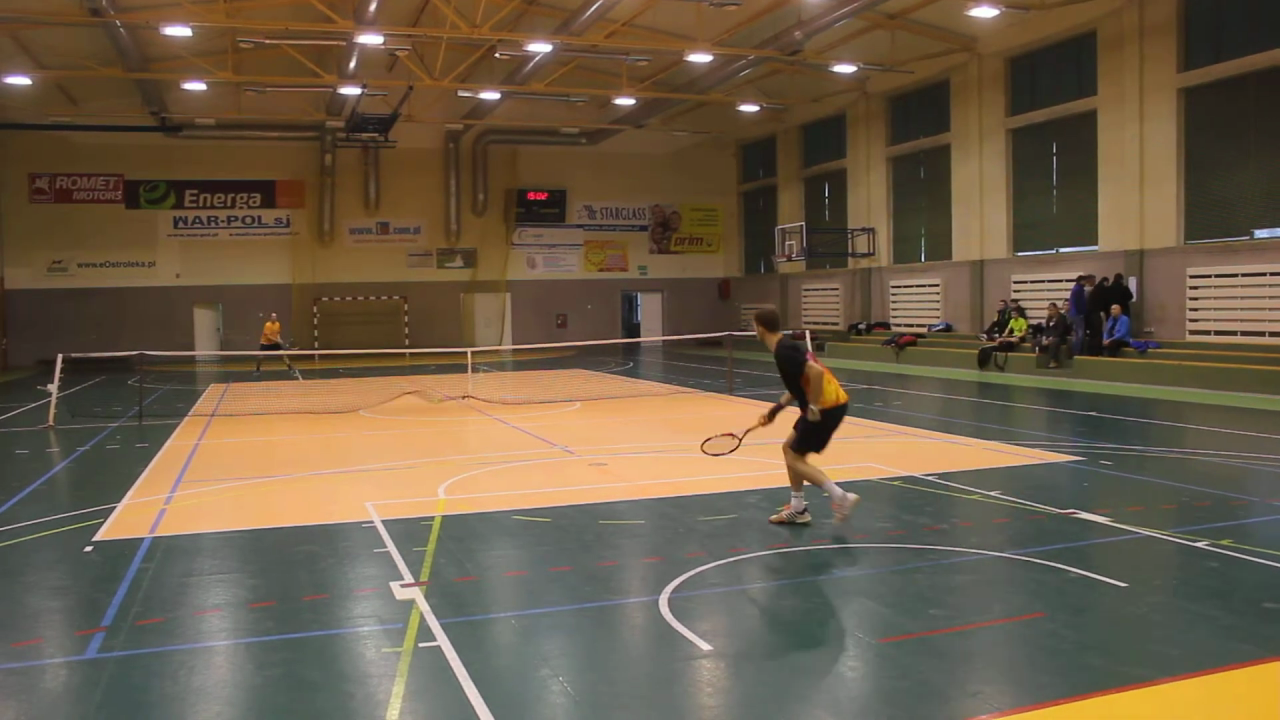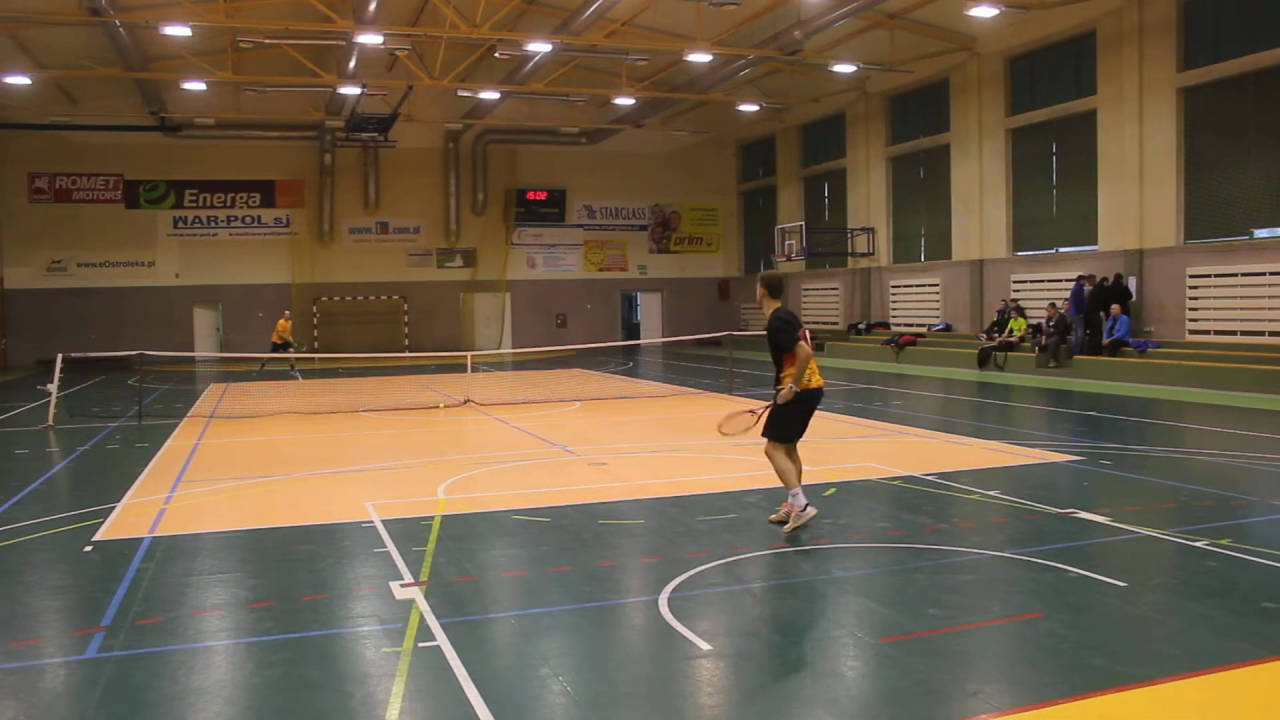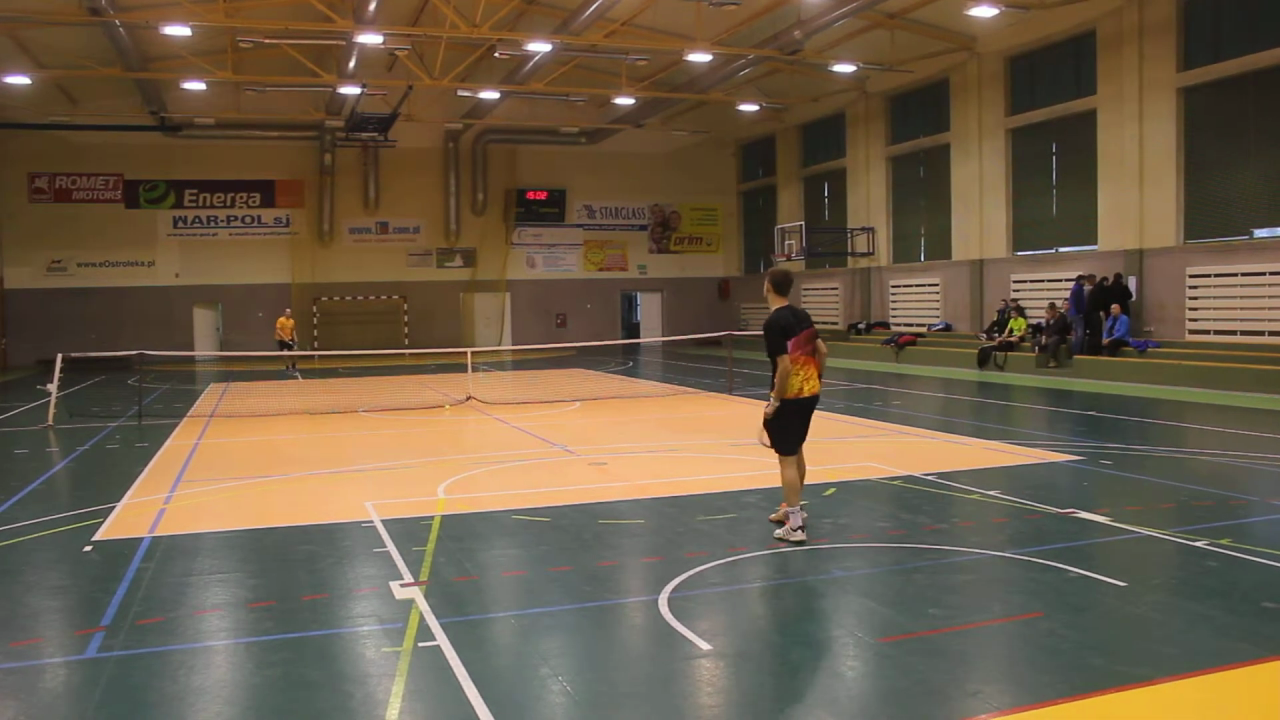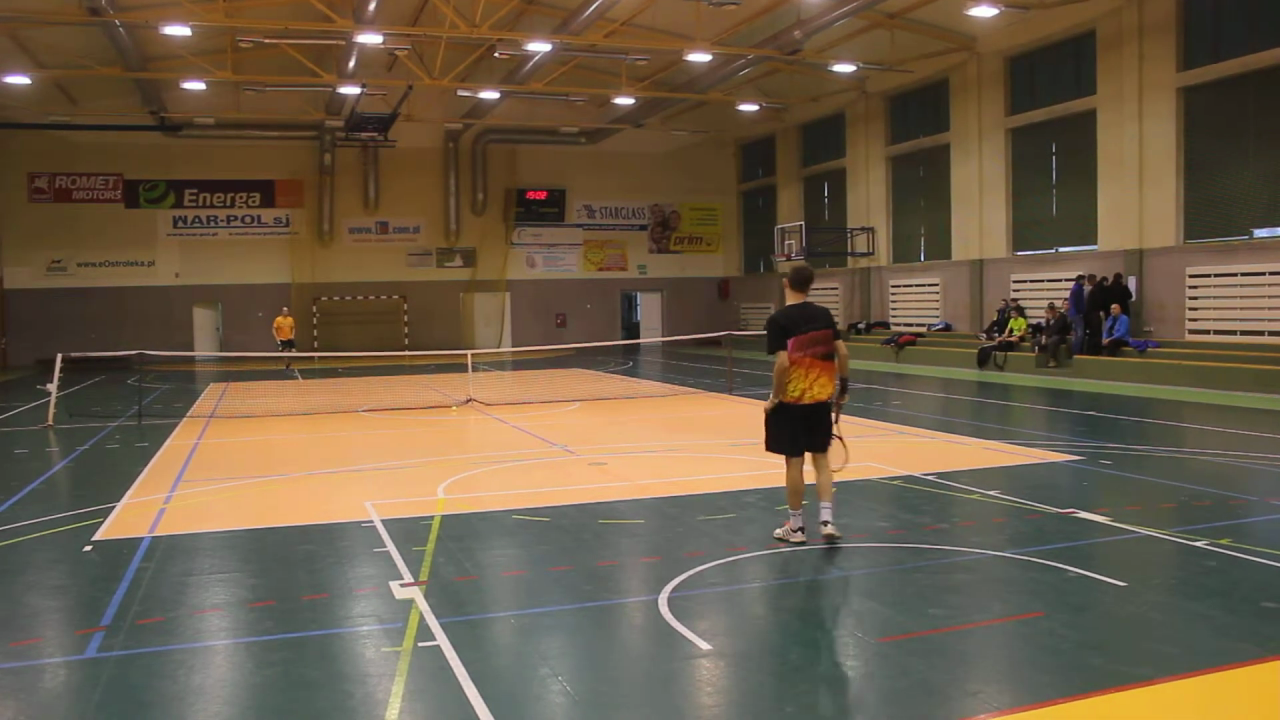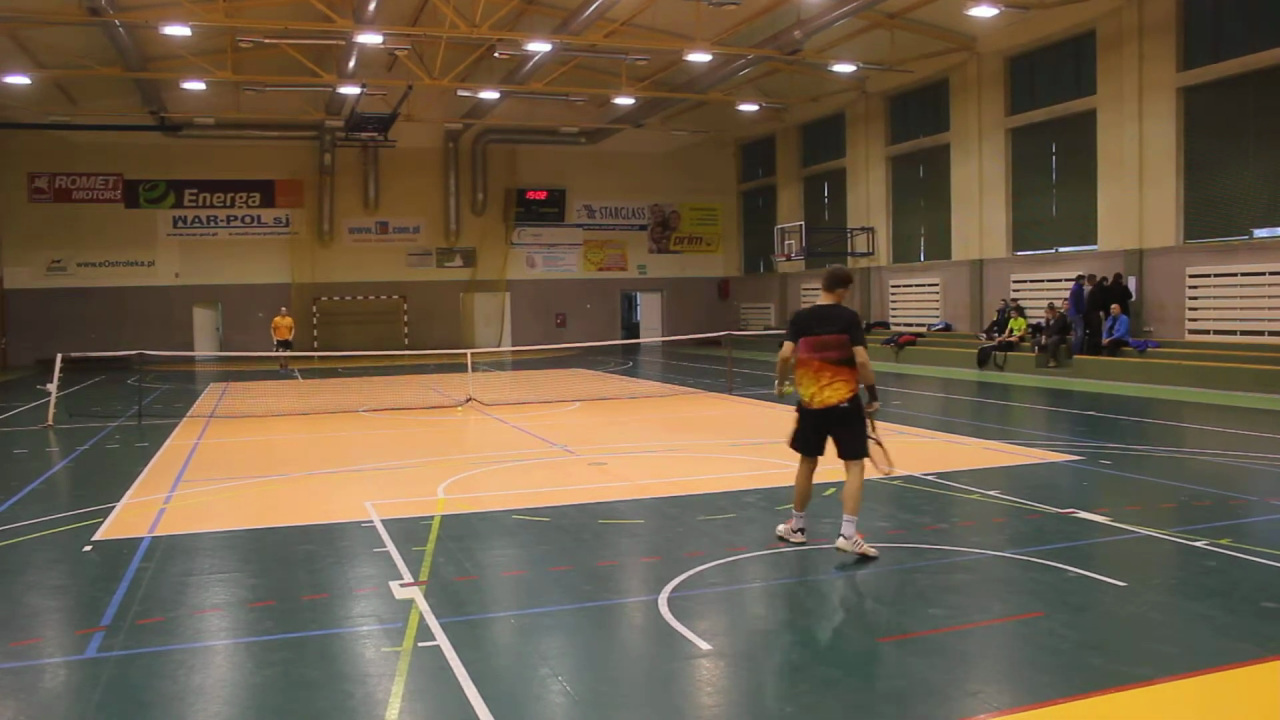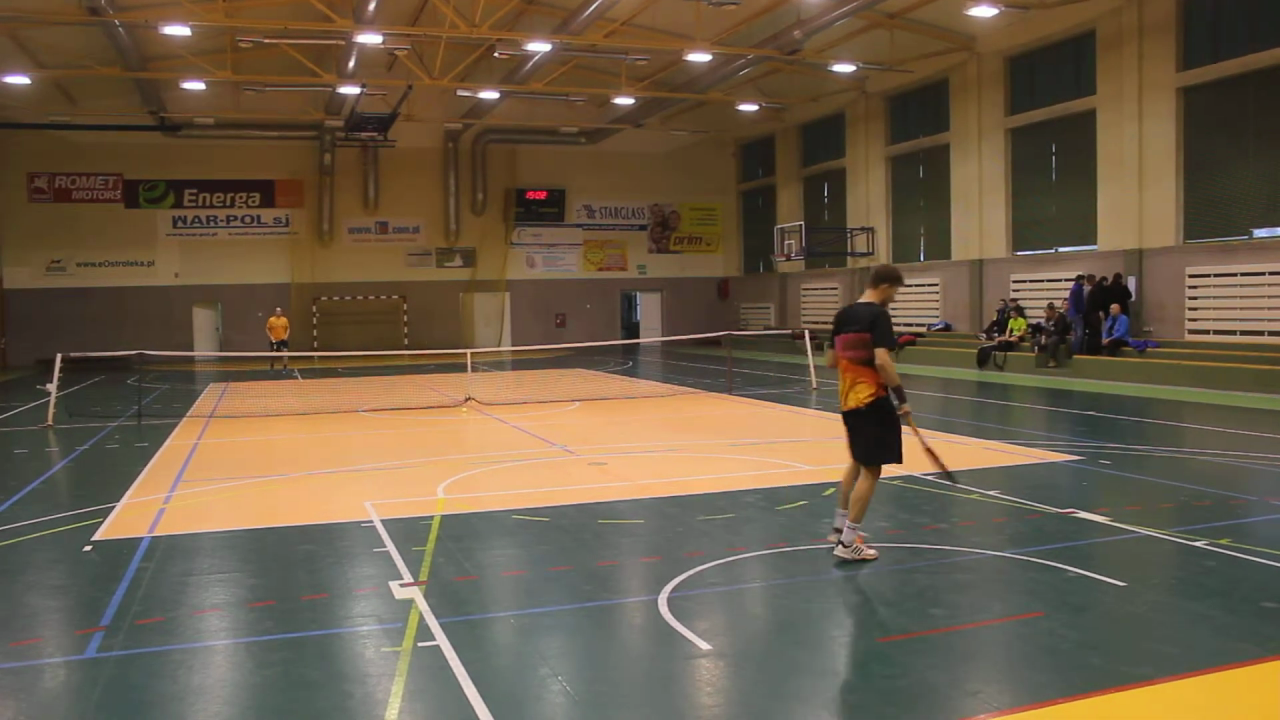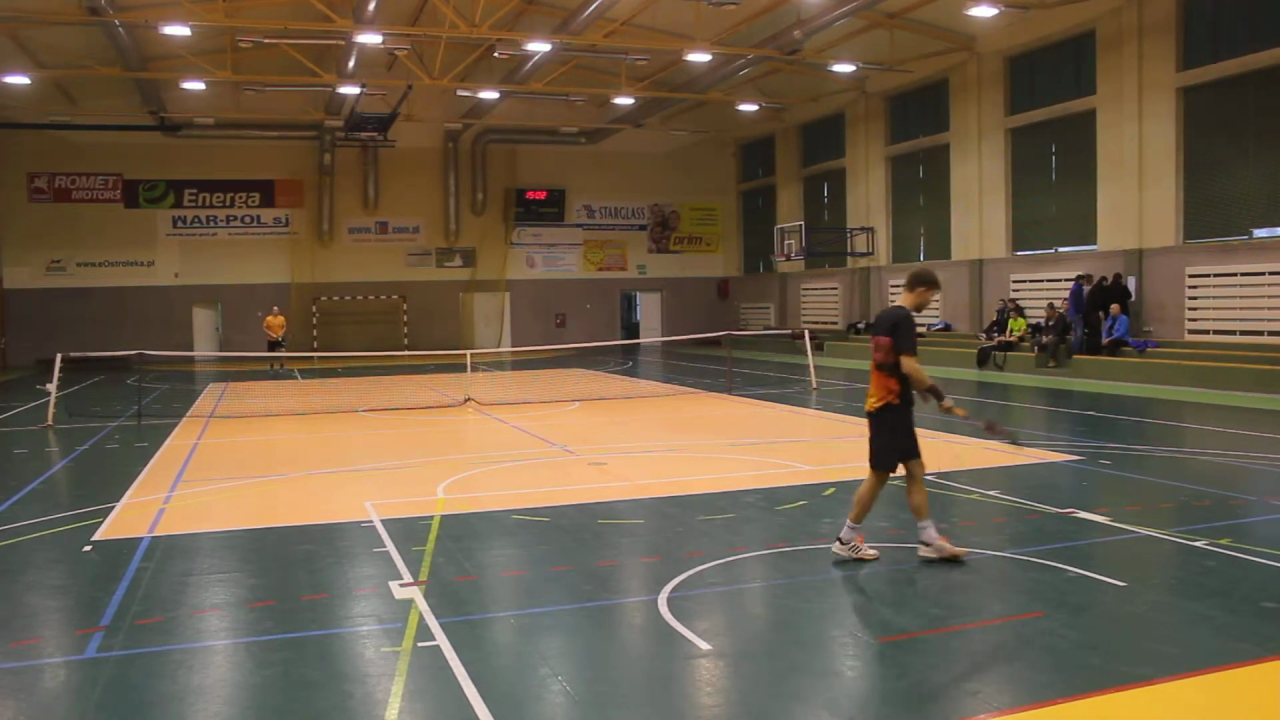
dt=0.3s
person 1, frame 1
left shoulder: (783, 352)
right shoulder: (788, 346)
left elbow: (817, 372)
left wrist: (814, 408)
right wrist: (775, 410)
left hip: (827, 408)
right hip: (830, 403)
left knee: (794, 460)
right knee: (792, 449)
left ankle: (840, 497)
right ankle: (798, 507)
person 1, frame 2
left shoulder: (776, 322)
right shoulder: (787, 316)
left elbow: (805, 353)
left wrist: (792, 387)
left hip: (800, 391)
right hip: (810, 388)
left knee: (774, 449)
right knee: (788, 446)
left ankle: (801, 506)
right ankle: (794, 505)
person 1, frame 3
left shoulder: (774, 323)
right shoulder: (802, 315)
left elbow: (783, 366)
right elbow: (822, 351)
left wrist: (774, 401)
left hip: (790, 397)
right hip: (810, 392)
left knee: (787, 458)
right knee: (796, 452)
left ankle: (794, 525)
right ankle: (793, 508)
person 1, frame 4
left shoulder: (778, 320)
right shoulder: (824, 315)
left elbow: (782, 364)
right elbow: (842, 354)
left wrist: (774, 397)
right wrist: (843, 387)
left hip: (793, 400)
right hip: (822, 397)
left knee: (794, 461)
right knee: (821, 458)
left ankle: (795, 527)
right ankle: (827, 521)
person 1, frame 5
left shoulder: (801, 318)
right shoulder: (849, 317)
left elbow: (785, 354)
right elbow: (861, 360)
left wrist: (781, 381)
right wrist: (873, 395)
left hip: (811, 402)
right hip: (845, 402)
left knee: (807, 463)
right knee: (855, 467)
left ankle: (795, 527)
right ankle: (849, 536)
person 1, frame 6
left shoulder: (843, 315)
right shoulder: (879, 316)
left elbow: (832, 360)
right elbow: (882, 361)
right wrist: (901, 397)
left hip: (849, 401)
right hip: (874, 402)
left knee: (858, 463)
right knee: (870, 471)
left ankle: (841, 524)
right ankle: (848, 541)
person 1, frame 7
left shoulder: (885, 317)
right shoulder: (903, 320)
right elbow: (908, 367)
left wrist: (916, 389)
right wrist: (940, 395)
left hip: (892, 405)
right hip: (890, 408)
left knee: (915, 470)
right knee: (880, 475)
left ankle: (930, 540)
right ankle: (846, 539)
